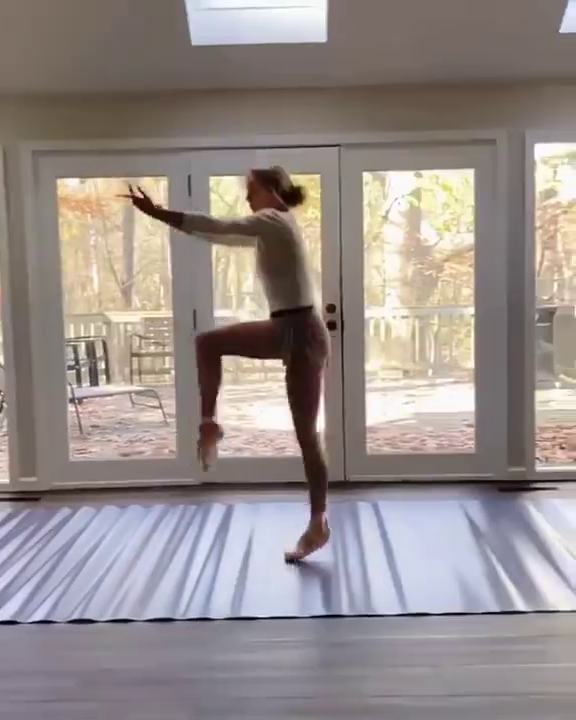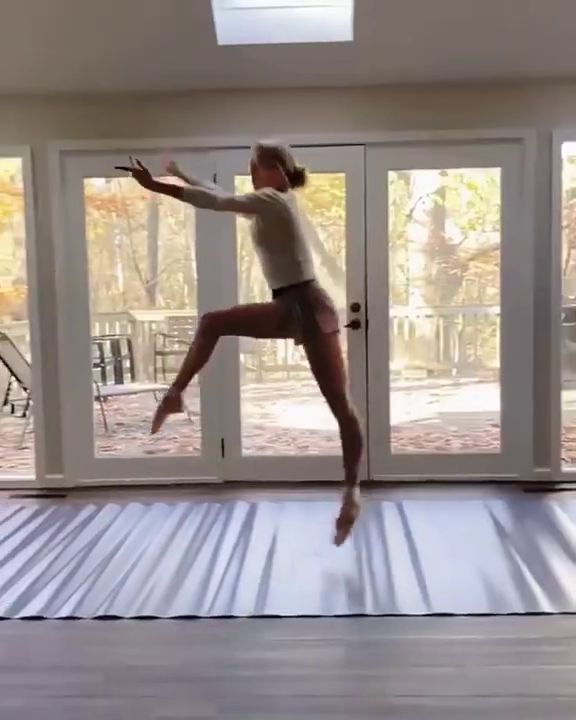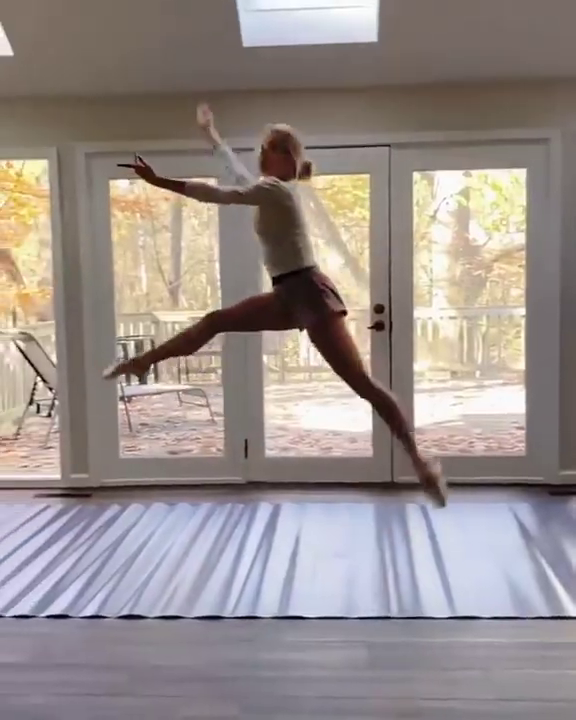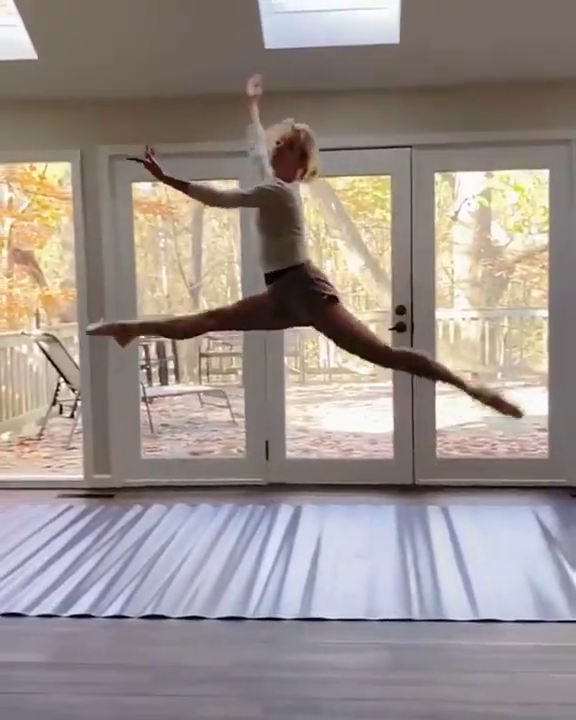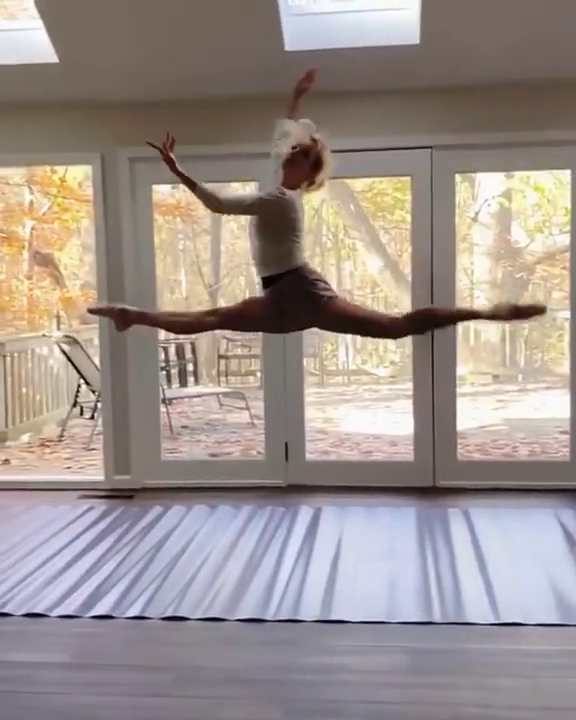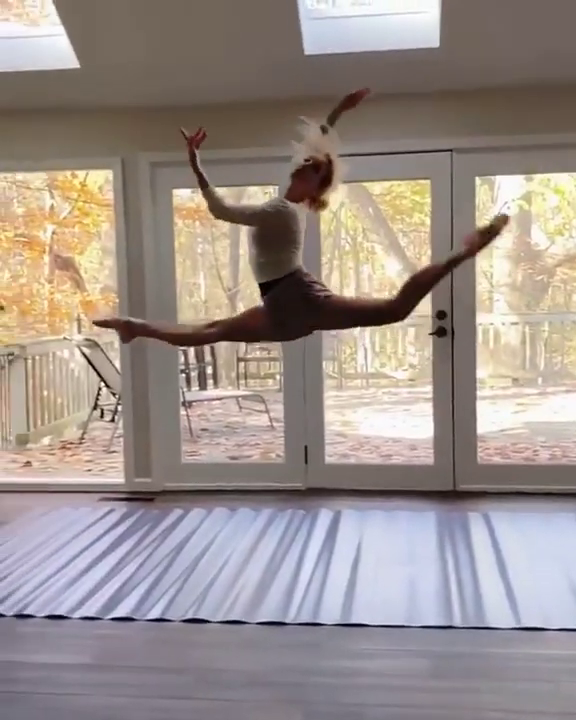
dt=0.4s
person 1, frame 1
left shoulder: (275, 221)
right shoulder: (269, 229)
left elbow: (218, 226)
right elbow: (218, 233)
left wrist: (159, 213)
right wrist: (163, 214)
left hip: (301, 331)
right hip: (284, 329)
left knee: (306, 434)
right knee: (206, 342)
left ankle: (318, 523)
right ankle: (208, 423)
person 1, frame 2
left shoulder: (273, 200)
right shoulder: (270, 204)
left elbow: (216, 201)
right elbow: (221, 195)
left wrist: (157, 185)
right wrist: (179, 175)
left hip: (308, 306)
right hip: (286, 308)
left knee: (339, 404)
right knee: (212, 323)
left ankle: (350, 494)
right ankle: (176, 394)
person 1, frame 3
left shoulder: (275, 190)
right shoulder: (268, 189)
left elbow: (217, 195)
right elbow: (237, 167)
left wrist: (159, 180)
right wrist: (211, 133)
left hip: (311, 293)
right hip: (287, 296)
left knee: (362, 382)
right knee: (215, 321)
left ankle: (416, 456)
right ankle: (145, 360)
person 1, frame 4
left shoulder: (278, 192)
right shoulder: (272, 183)
left elbow: (216, 197)
right elbow: (257, 144)
left wrist: (166, 178)
right wrist: (252, 102)
left hip: (306, 291)
right hip: (283, 296)
left knee: (384, 353)
right knee: (208, 320)
left ankle: (469, 387)
right ankle: (133, 327)
person 1, frame 5
left shoulder: (279, 199)
right shoulder: (281, 193)
left elbow: (219, 203)
right elbow: (282, 132)
left wrist: (178, 171)
right wrist: (298, 96)
left hip: (303, 293)
right hip: (282, 301)
left knee: (399, 326)
right knee: (207, 319)
person 1, frame 6
left shoulder: (280, 209)
right shoulder: (286, 205)
left elbow: (221, 210)
right elbow: (314, 145)
left wrist: (196, 165)
right wrist: (339, 111)
left hip: (301, 299)
right hip: (283, 311)
left knee: (395, 307)
right knee: (207, 332)
